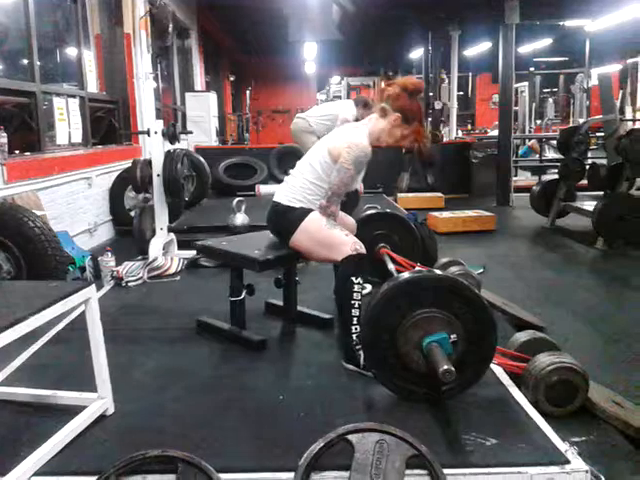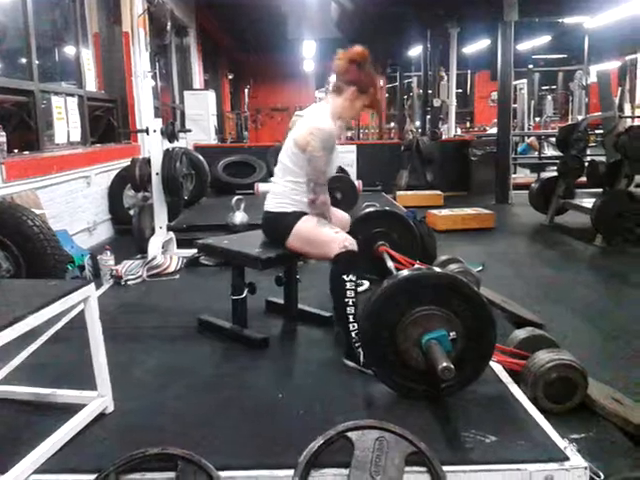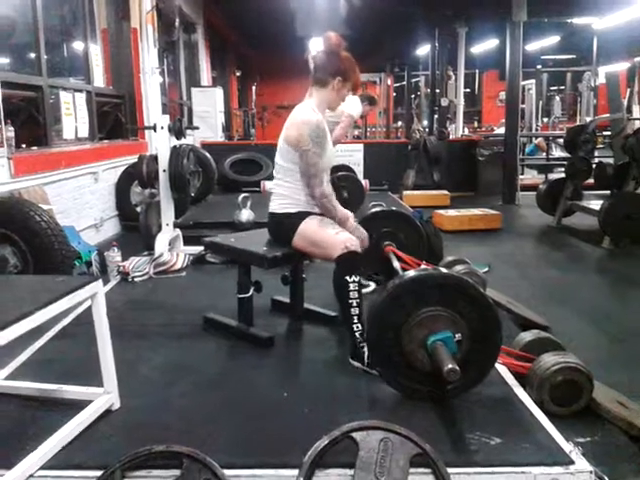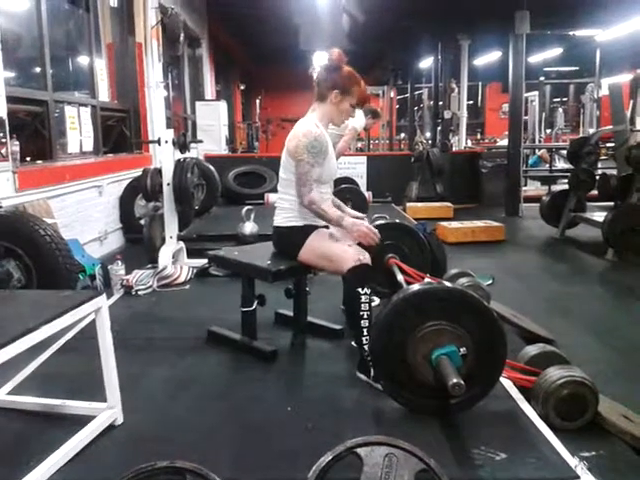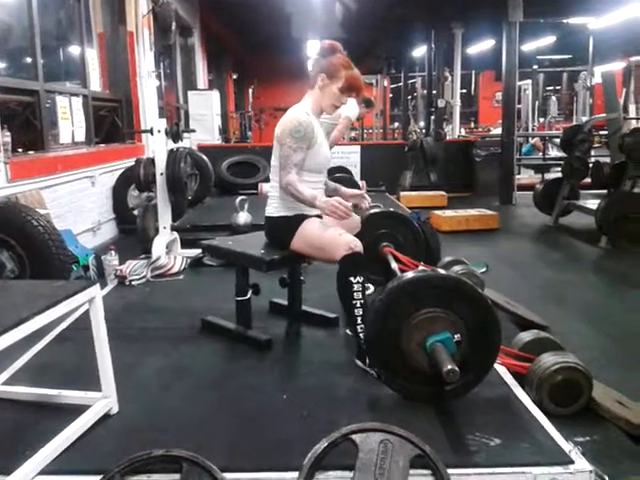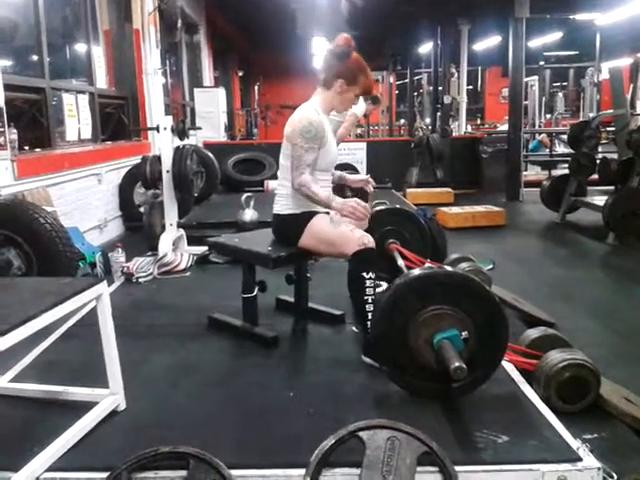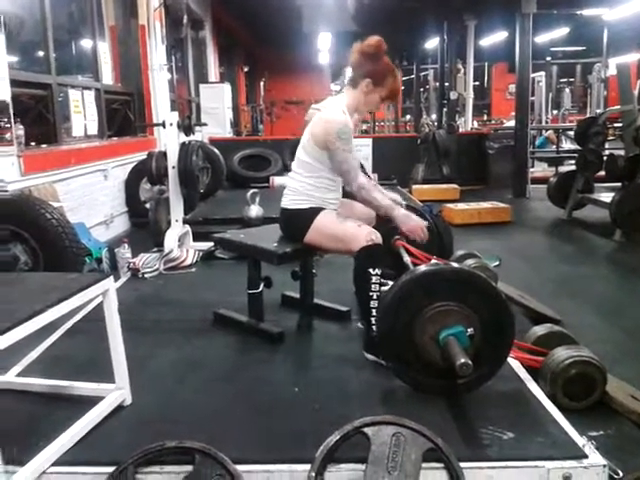
dt=0.4s
person 1, frame 1
left shoulder: (357, 131)
right shoulder: (359, 147)
right elbow: (330, 202)
left wrist: (342, 232)
right wrist: (338, 237)
left hip: (300, 207)
right hip: (289, 213)
left knee: (356, 231)
right knee: (353, 253)
right ankle: (353, 352)
person 1, frame 2
left shoulder: (321, 117)
right shoulder: (323, 128)
right elbow: (317, 194)
left wrist: (337, 221)
right wrist: (333, 226)
left hip: (297, 209)
right hip: (283, 217)
left knee: (355, 226)
right knee: (345, 249)
left ankle: (350, 309)
right ankle: (355, 349)
person 1, frame 3
left shoulder: (309, 114)
right shoulder: (310, 121)
left elbow: (318, 182)
right elbow: (317, 188)
left wrist: (346, 218)
right wrist: (348, 224)
left hip: (304, 210)
right hip: (289, 217)
left knee: (355, 230)
right knee: (348, 248)
left ankle: (358, 303)
right ankle: (360, 349)
person 1, frame 4
left shoulder: (315, 130)
right shoulder: (311, 134)
right elbow: (308, 197)
left wrist: (348, 214)
right wrist: (345, 222)
left hip: (308, 225)
right hip: (294, 230)
left knee: (362, 238)
right knee: (358, 261)
left ankle: (360, 310)
right ankle: (368, 362)
person 1, frame 5
left shoulder: (311, 120)
right shoulder: (299, 121)
right elbow: (287, 180)
left wrist: (341, 192)
right wrist: (322, 201)
left hip: (306, 213)
right hip: (286, 219)
left knee: (357, 223)
right knee: (350, 249)
left ankle: (359, 294)
right ankle: (365, 348)
person 1, frame 6
left shoulder: (318, 117)
right shoulder: (310, 120)
right elbow: (301, 182)
left wrist: (347, 178)
right wrist: (337, 204)
left hip: (310, 212)
right hip: (293, 218)
left knee: (364, 221)
right knee: (362, 245)
left ankle: (369, 293)
right ankle: (373, 345)
person 1, frame 7
left shoulder: (338, 112)
right shoulder: (337, 121)
left elbow: (350, 173)
right elbow: (355, 181)
left wrist: (386, 200)
right wrist: (399, 214)
left hip: (318, 205)
right hip: (301, 213)
left knee: (378, 217)
right knee: (369, 242)
left ankle: (377, 295)
right ankle: (375, 343)
